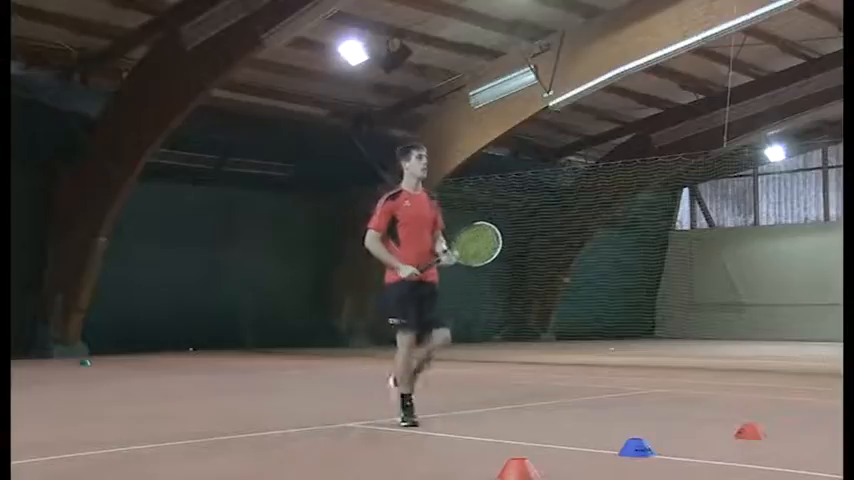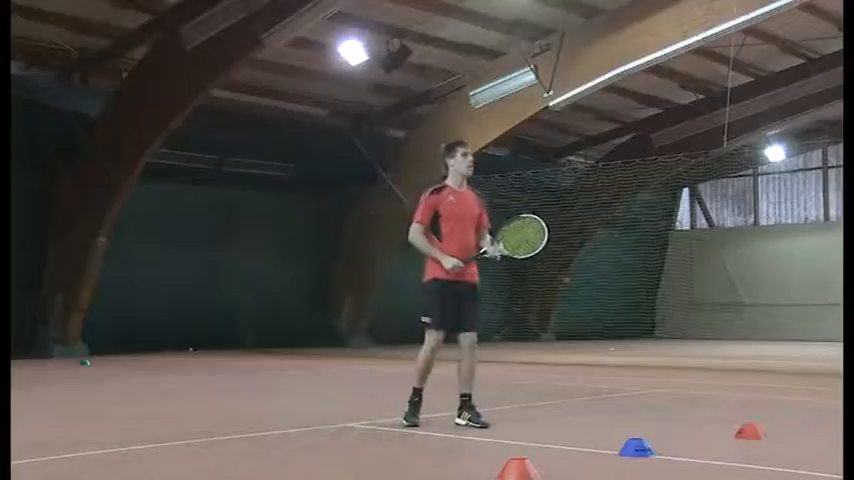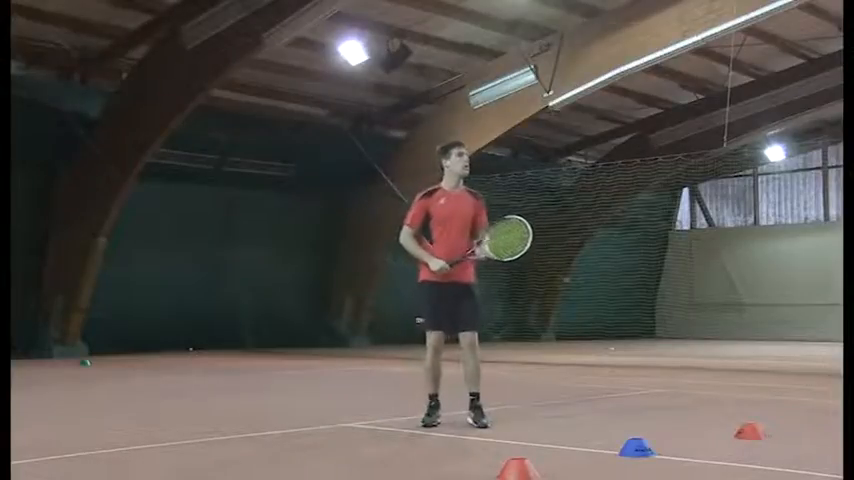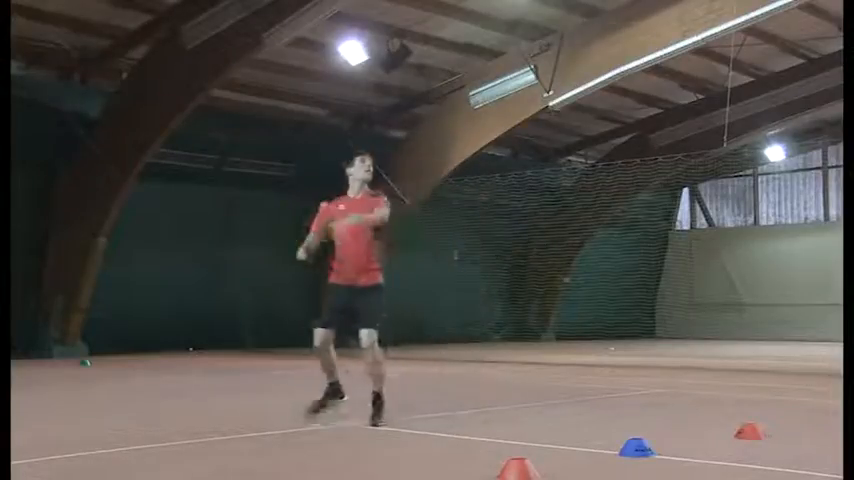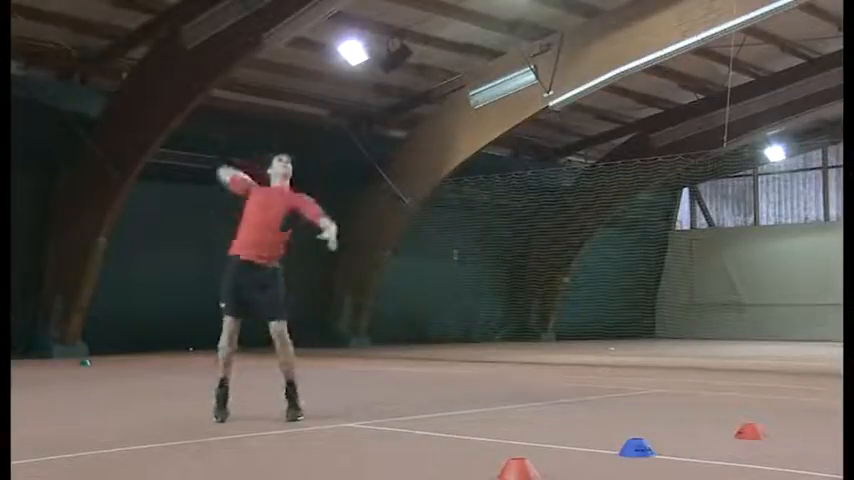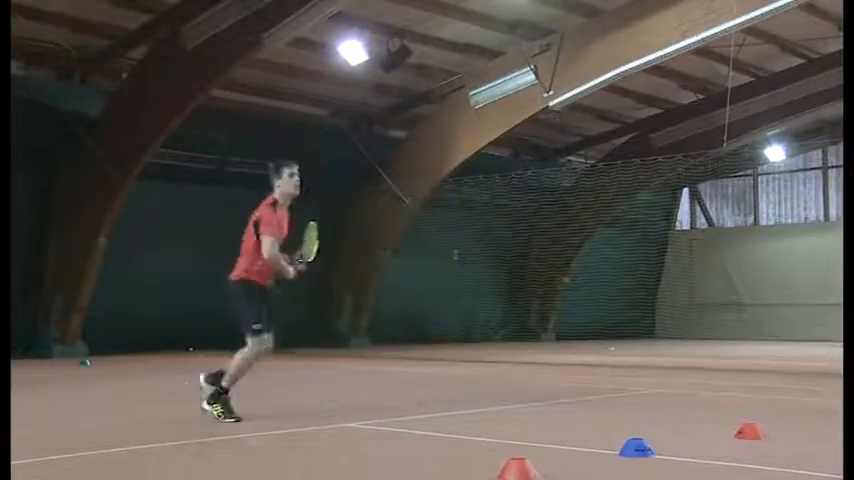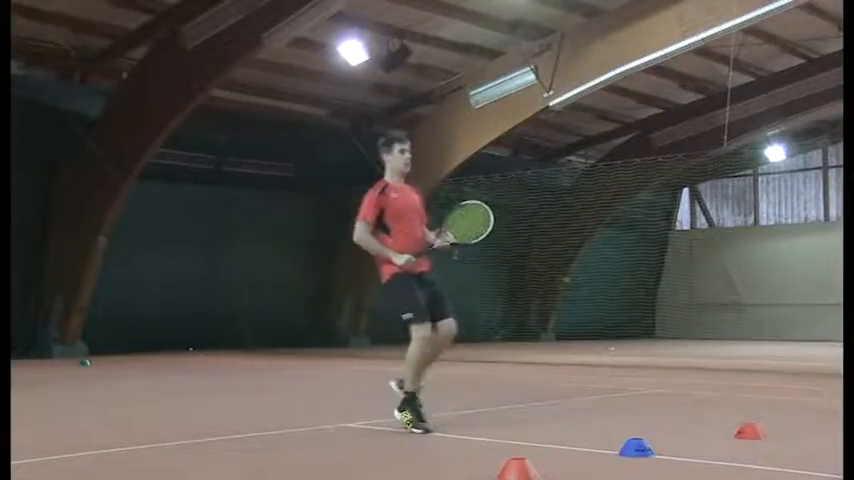
dt=0.7s
person 1, frame 1
left shoulder: (431, 201)
right shoulder: (391, 201)
right elbow: (371, 241)
left wrist: (443, 252)
right wrist: (400, 266)
left hip: (428, 281)
right hip: (400, 282)
left knee: (441, 337)
right knee: (405, 341)
left ankle: (403, 379)
right ankle: (406, 405)
person 1, frame 2
left shoulder: (476, 199)
right shoulder: (435, 195)
right elbow: (414, 235)
left wrist: (490, 247)
right wrist: (444, 258)
left hip: (468, 280)
right hip: (440, 279)
left knee: (469, 343)
right knee: (433, 341)
left ankle: (465, 408)
right ankle: (415, 399)
person 1, frame 3
left shoulder: (474, 200)
right shoulder: (427, 198)
left elbow: (482, 235)
right elbow: (405, 237)
right wrist: (430, 260)
left hip: (464, 281)
right hip: (434, 281)
left knee: (470, 342)
right knee: (434, 343)
left ankle: (475, 406)
right ankle: (433, 405)
person 1, frame 4
left shoulder: (377, 200)
right shoulder: (332, 206)
left elbow: (381, 216)
right elbow: (315, 235)
left wrist: (354, 220)
right wrist: (305, 248)
left hip: (369, 285)
right hip: (339, 284)
left knee: (369, 342)
right knee: (320, 341)
left ankle: (377, 402)
right ankle: (334, 389)
person 1, frame 5
left shoulder: (299, 200)
right shoulder: (255, 192)
left elbow: (324, 222)
right elbow: (224, 175)
left wrist: (330, 231)
left hip: (268, 271)
right hip: (241, 265)
left knee: (280, 334)
right knee: (230, 333)
left ankle: (291, 394)
right ankle: (222, 392)
person 1, frame 6
left shoulder: (282, 212)
right shoulder: (269, 212)
right elbow: (270, 254)
left wrist: (289, 262)
right wrist: (287, 270)
left hip: (258, 283)
right hip: (246, 282)
left knee: (263, 344)
right knee: (258, 345)
left ankle: (215, 378)
right ankle: (217, 395)
person 1, frame 7
left shoulder: (414, 194)
right shoulder: (377, 194)
right elbow: (359, 235)
left wrist: (436, 238)
right wrist: (392, 255)
left hip: (422, 271)
right hip: (397, 274)
left knee: (447, 331)
right knee: (421, 335)
left ankle: (407, 382)
right ankle: (409, 404)
